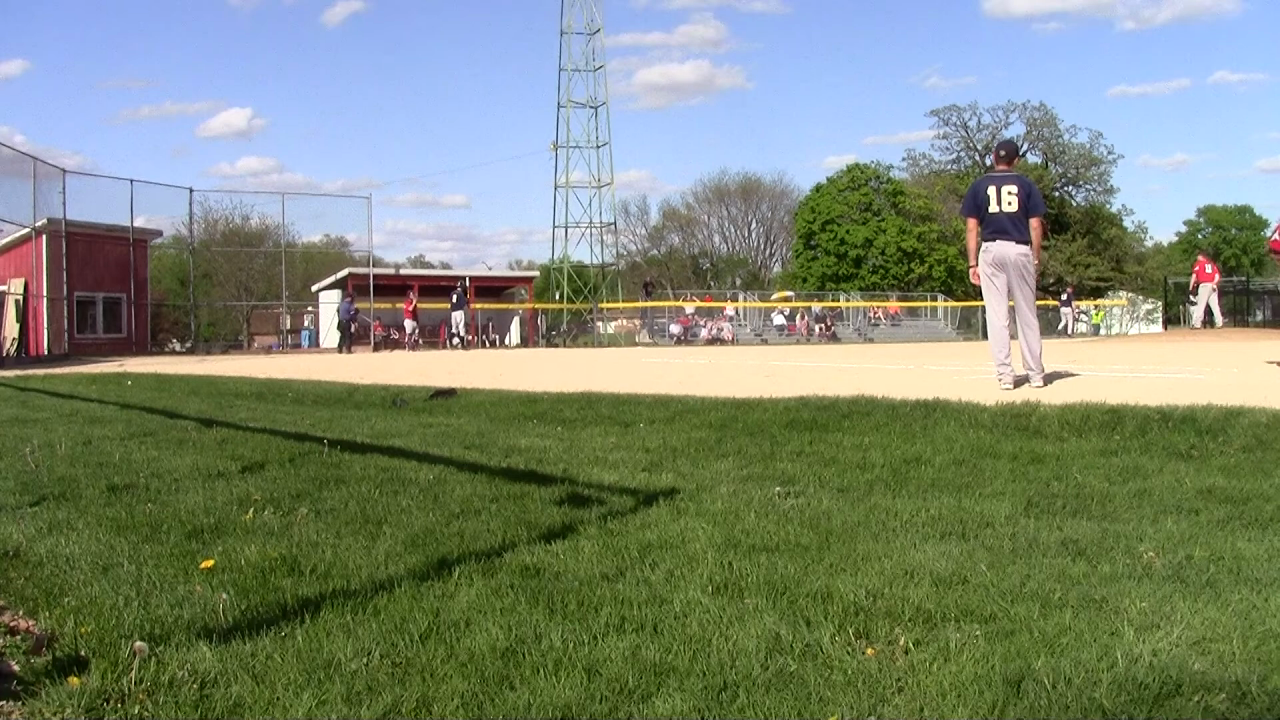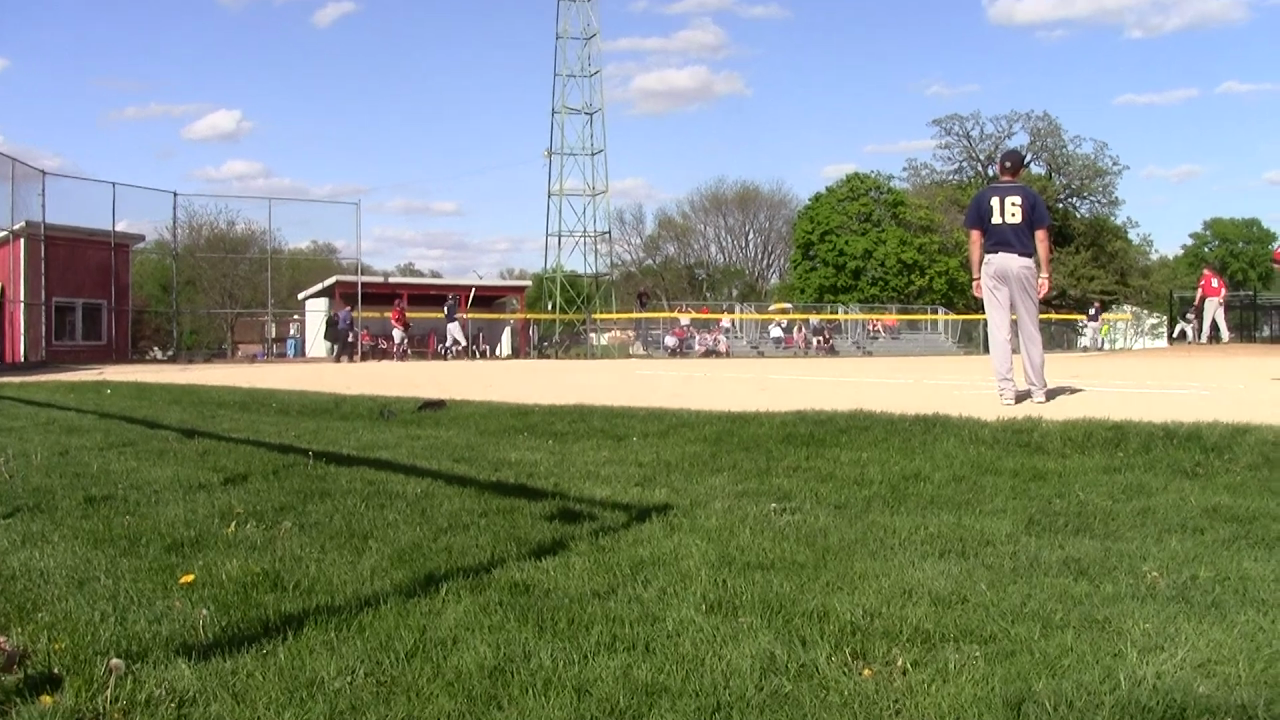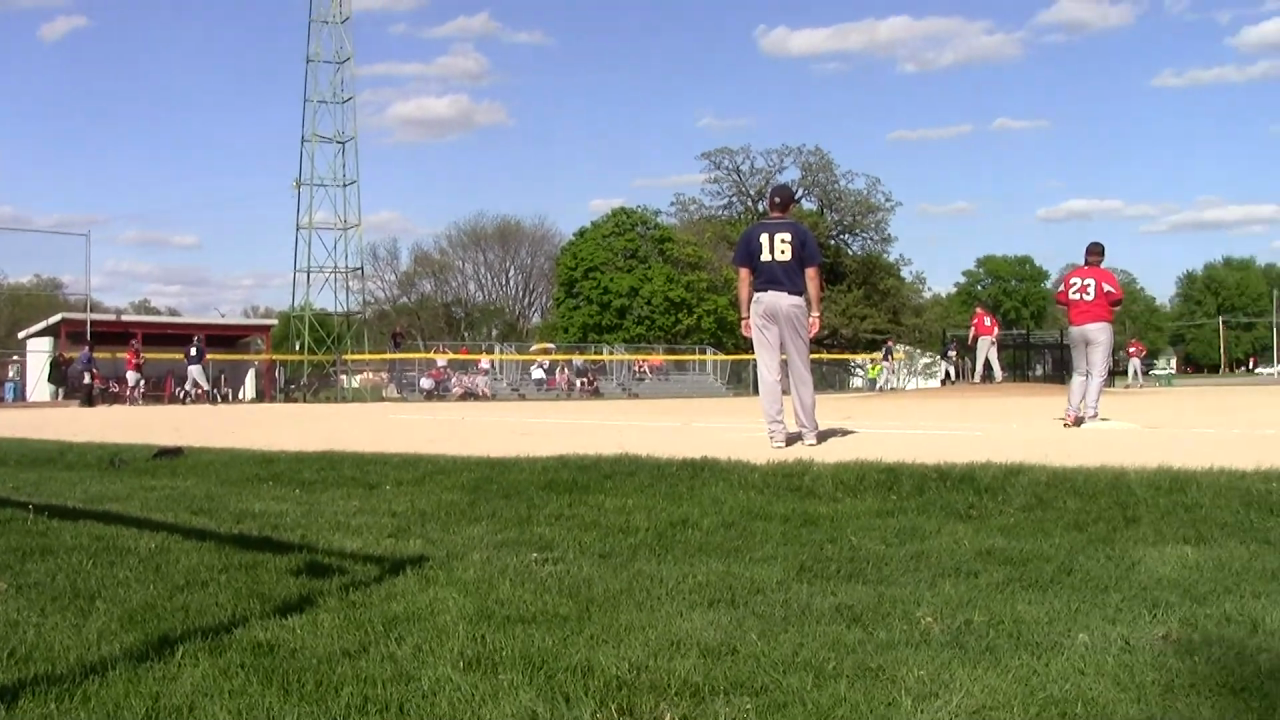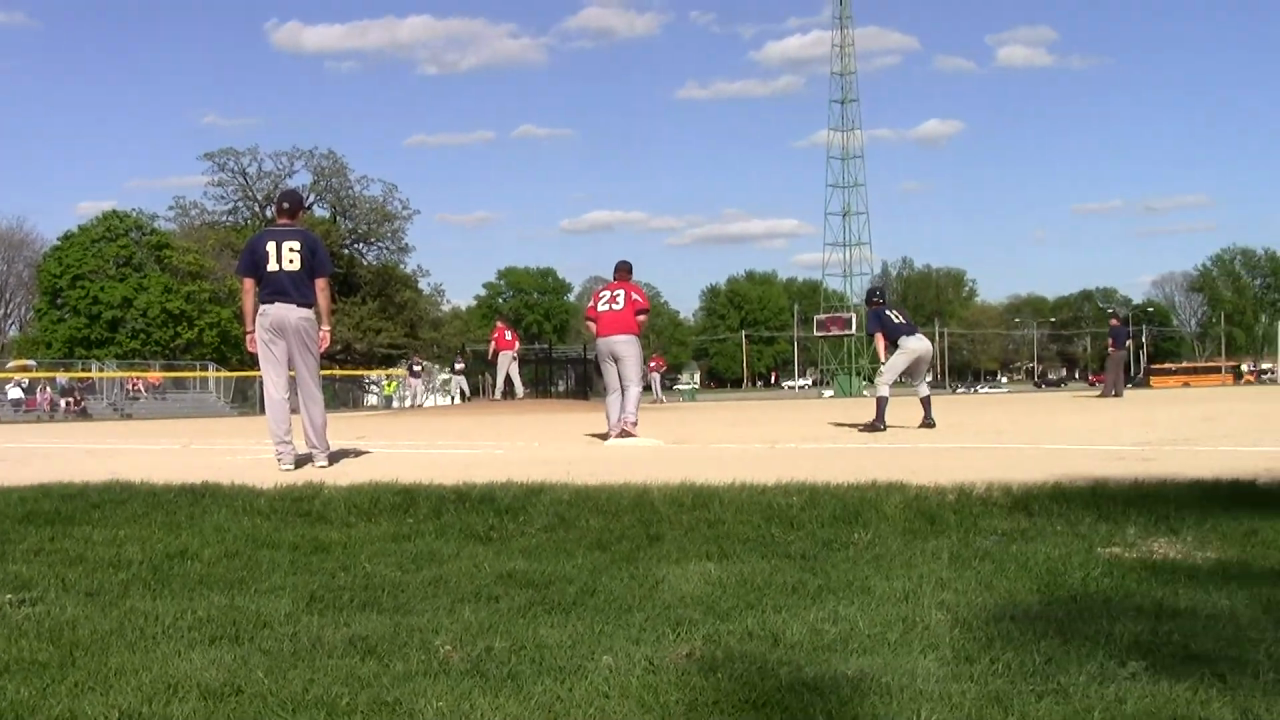
dt=1s
person 1, frame 1
left shoulder: (979, 185)
right shoulder: (1026, 184)
left elbow: (972, 228)
right elbow: (1036, 225)
left wrist: (973, 263)
right wrist: (1035, 258)
left hip: (990, 251)
right hip: (1020, 251)
left knee: (997, 315)
right knee: (1027, 314)
left ankle: (1005, 374)
right ankle: (1035, 373)
person 1, frame 2
left shoulder: (983, 196)
right shoulder: (1031, 196)
left elbow: (975, 239)
right elbow: (1041, 237)
left wrist: (976, 275)
right wrist: (1044, 273)
left hip: (993, 263)
right hip: (1023, 264)
left knee: (998, 328)
right knee: (1029, 328)
left ankle: (1006, 389)
right ankle: (1038, 388)
person 1, frame 3
left shoulder: (751, 233)
right shoulder: (801, 232)
left elbow: (744, 277)
right elbow: (812, 275)
left wrist: (744, 314)
right wrist: (815, 312)
left hip: (762, 302)
right hip: (793, 302)
left knee: (768, 370)
right knee: (800, 369)
left ankle: (776, 432)
right ankle: (809, 431)
person 1, frame 4
left shoulder: (257, 241)
right shoulder: (311, 240)
left elbow: (248, 289)
right elbow: (322, 287)
left wrist: (249, 328)
right wrist: (326, 325)
left hip: (269, 315)
right hip: (302, 315)
left knee: (275, 387)
right knee: (310, 386)
left ankle: (285, 453)
right ankle: (319, 451)
